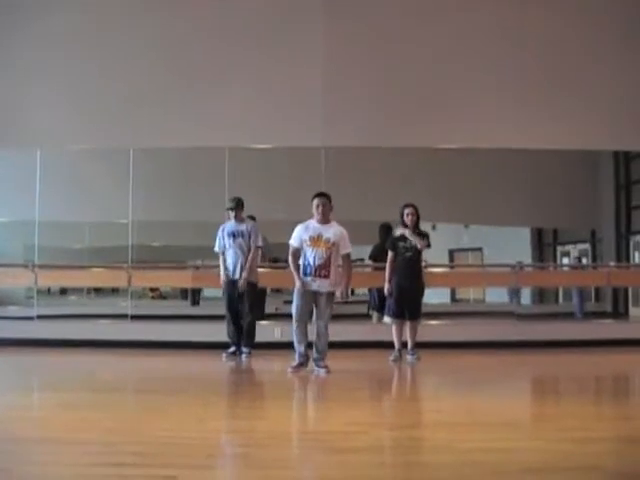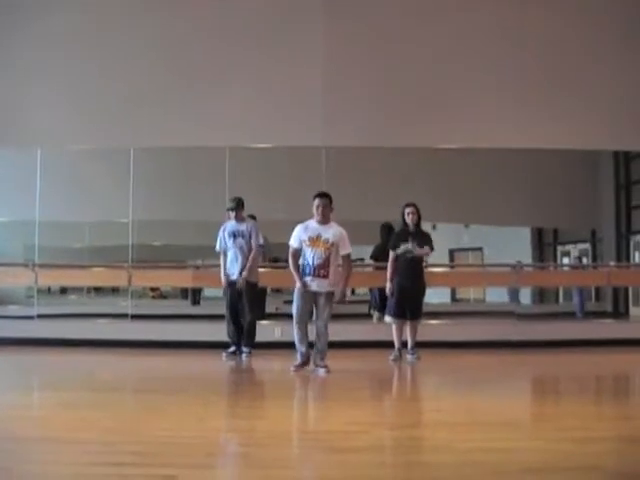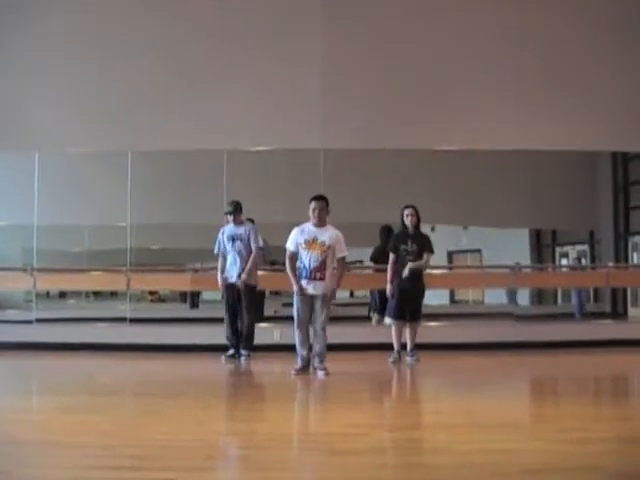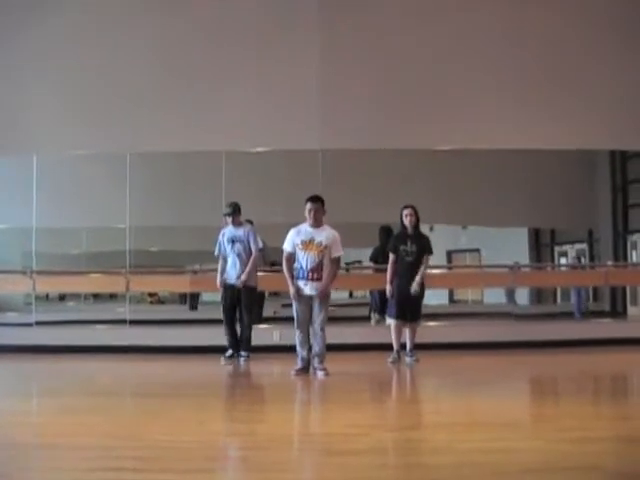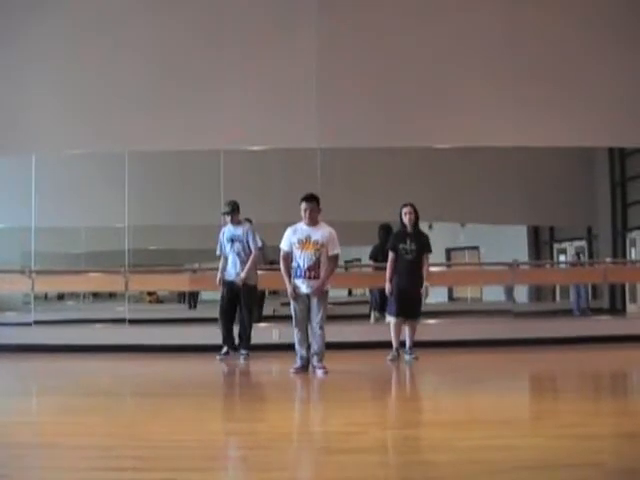
dt=0.1s
person 1, frame 1
left shoulder: (339, 232)
right shoulder: (302, 228)
left elbow: (346, 261)
right elbow: (293, 255)
left wrist: (345, 286)
right wrist: (297, 279)
left hip: (327, 286)
right hip: (304, 284)
left knee: (322, 324)
right knee: (299, 320)
left ankle: (320, 360)
right ankle: (301, 357)
person 1, frame 2
left shoulder: (339, 232)
right shoulder: (301, 229)
left elbow: (346, 261)
right elbow: (293, 256)
left wrist: (343, 287)
right wrist: (298, 279)
left hip: (327, 286)
right hip: (304, 284)
left knee: (322, 324)
right knee: (299, 321)
left ankle: (320, 360)
right ankle: (302, 357)
person 1, frame 3
left shoulder: (335, 235)
right shoulder: (298, 232)
left elbow: (341, 264)
right elbow: (290, 259)
left wrist: (334, 288)
right wrist: (295, 283)
left hip: (323, 289)
right hip: (302, 288)
left knee: (320, 326)
right knee: (300, 326)
left ankle: (319, 362)
right ankle: (303, 361)
person 1, frame 4
left shoulder: (332, 235)
right shoulder: (295, 233)
left elbow: (335, 264)
right elbow: (287, 260)
left wrist: (326, 286)
right wrist: (291, 285)
left hip: (320, 289)
right hip: (299, 289)
left knee: (318, 327)
right knee: (300, 327)
left ankle: (318, 363)
right ankle: (303, 362)
person 1, frame 5
left shoulder: (328, 232)
right shoulder: (292, 231)
left elbow: (333, 261)
right elbow: (284, 259)
left wrist: (322, 283)
right wrist: (288, 284)
left hip: (319, 288)
right hip: (298, 287)
left knee: (318, 325)
right knee: (299, 325)
left ankle: (317, 361)
right ankle: (302, 360)
person 2, frame 1
left shoulder: (251, 226)
right shoulder: (224, 228)
left elbow: (254, 251)
right elbow: (221, 253)
left wrist: (246, 273)
right wrist: (223, 272)
left hip: (247, 276)
right hip: (230, 276)
left knee: (246, 313)
right knee: (231, 312)
left ankle: (246, 346)
right ankle: (235, 345)
person 2, frame 2
left shoulder: (251, 226)
right shoulder: (225, 228)
left elbow: (256, 250)
right elbow: (222, 253)
left wrist: (246, 273)
right wrist: (223, 273)
left hip: (248, 276)
right hip: (230, 276)
left knee: (247, 312)
right knee: (231, 312)
left ankle: (246, 345)
right ankle: (235, 344)
person 2, frame 3
left shoulder: (249, 229)
right shoulder: (224, 231)
left elbow: (255, 253)
right elbow: (222, 255)
left wrist: (245, 274)
right wrist: (220, 275)
left hip: (247, 279)
right hip: (229, 279)
left knee: (246, 316)
right knee: (230, 315)
left ankle: (245, 349)
right ankle: (234, 348)
person 2, frame 4
left shoulder: (248, 230)
right shoulder: (224, 233)
left elbow: (255, 254)
right elbow: (222, 257)
left wrist: (245, 275)
right wrist: (219, 276)
left hip: (247, 280)
right hip: (229, 280)
left knee: (246, 316)
right knee: (228, 315)
left ankle: (244, 349)
right ankle: (232, 348)
person 2, frame 5
left shoulder: (247, 229)
right shoulder: (224, 231)
left elbow: (255, 253)
right elbow: (223, 255)
left wrist: (244, 273)
right wrist: (220, 273)
left hip: (247, 279)
right hip: (229, 278)
left knee: (246, 315)
right knee: (225, 312)
left ankle: (244, 348)
right ankle: (228, 345)
person 3, frame 1
left shoulder: (423, 235)
right shoulder: (395, 236)
left elbow: (422, 245)
right elbow: (390, 260)
left wrist: (407, 232)
right wrist: (387, 281)
left hip: (415, 281)
right hip: (398, 280)
left knee: (413, 317)
right knee: (396, 316)
left ankle: (411, 349)
right ankle: (397, 350)
person 3, frame 2
left shoulder: (424, 236)
right shoulder: (398, 235)
left elbow: (426, 253)
right elbow: (391, 260)
left wrist: (410, 248)
right wrist: (389, 280)
left hip: (417, 280)
right hip: (399, 280)
left knee: (414, 317)
right knee: (397, 316)
left ankle: (411, 349)
right ankle: (397, 349)
person 3, frame 3
left shoulder: (424, 239)
right shoulder: (397, 237)
left elbow: (426, 260)
right elbow: (391, 261)
left wrist: (412, 265)
right wrist: (389, 282)
left hip: (416, 283)
right hip: (399, 282)
left knee: (413, 319)
right knee: (396, 318)
left ankle: (410, 351)
right ankle: (396, 351)
person 3, frame 4
left shoulder: (423, 239)
right shoulder: (397, 238)
left elbow: (425, 263)
right elbow: (391, 262)
left wrist: (418, 280)
right wrist: (388, 283)
left hip: (416, 283)
right hip: (399, 282)
left knee: (413, 319)
right knee: (396, 318)
left ankle: (410, 351)
right ankle: (396, 351)
person 3, frame 5
left shoulder: (422, 237)
right shoulder: (396, 236)
left elbow: (425, 262)
right elbow: (391, 260)
left wrist: (425, 283)
right wrist: (388, 281)
left hip: (415, 282)
right hip: (398, 281)
left knee: (412, 317)
right knee: (395, 316)
left ankle: (409, 349)
right ankle: (395, 349)
